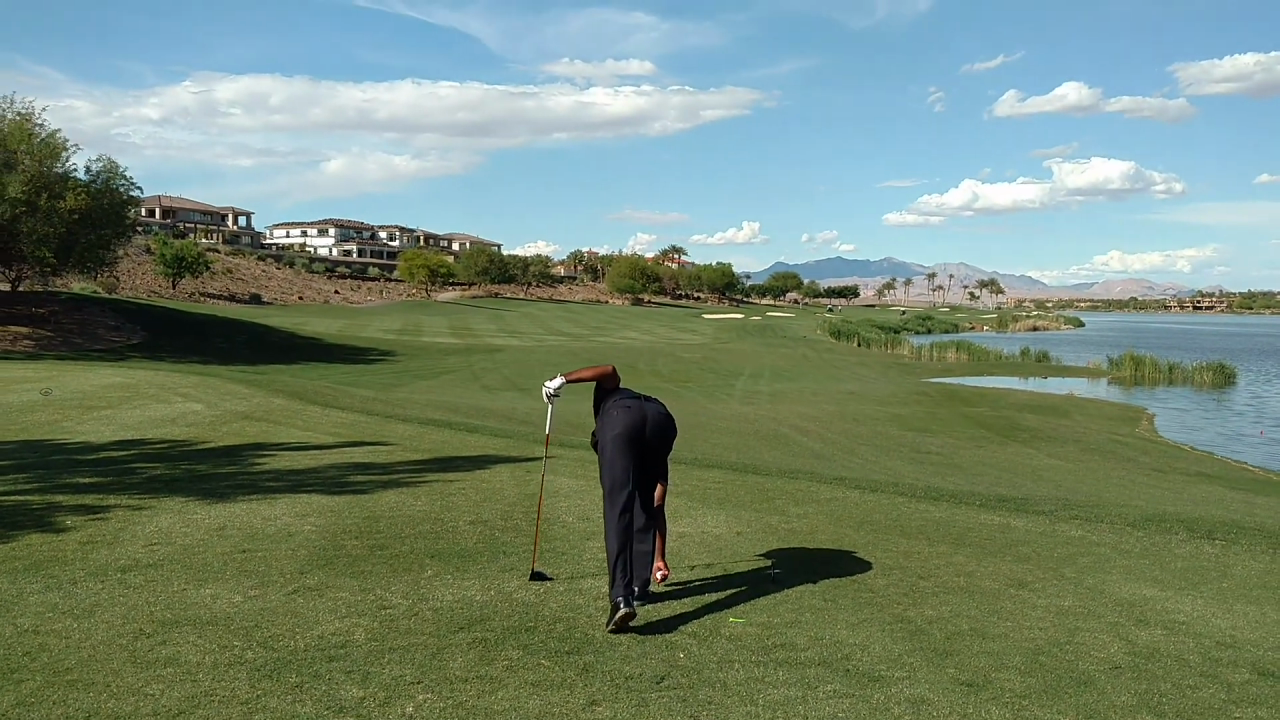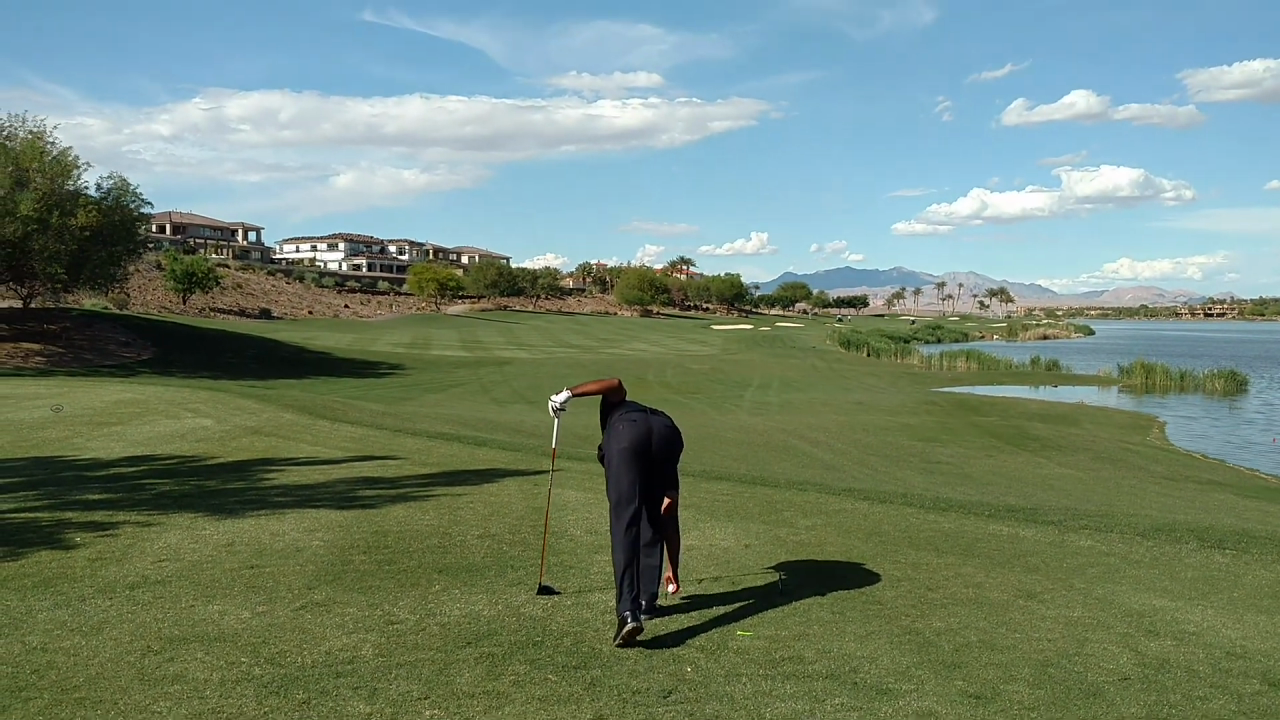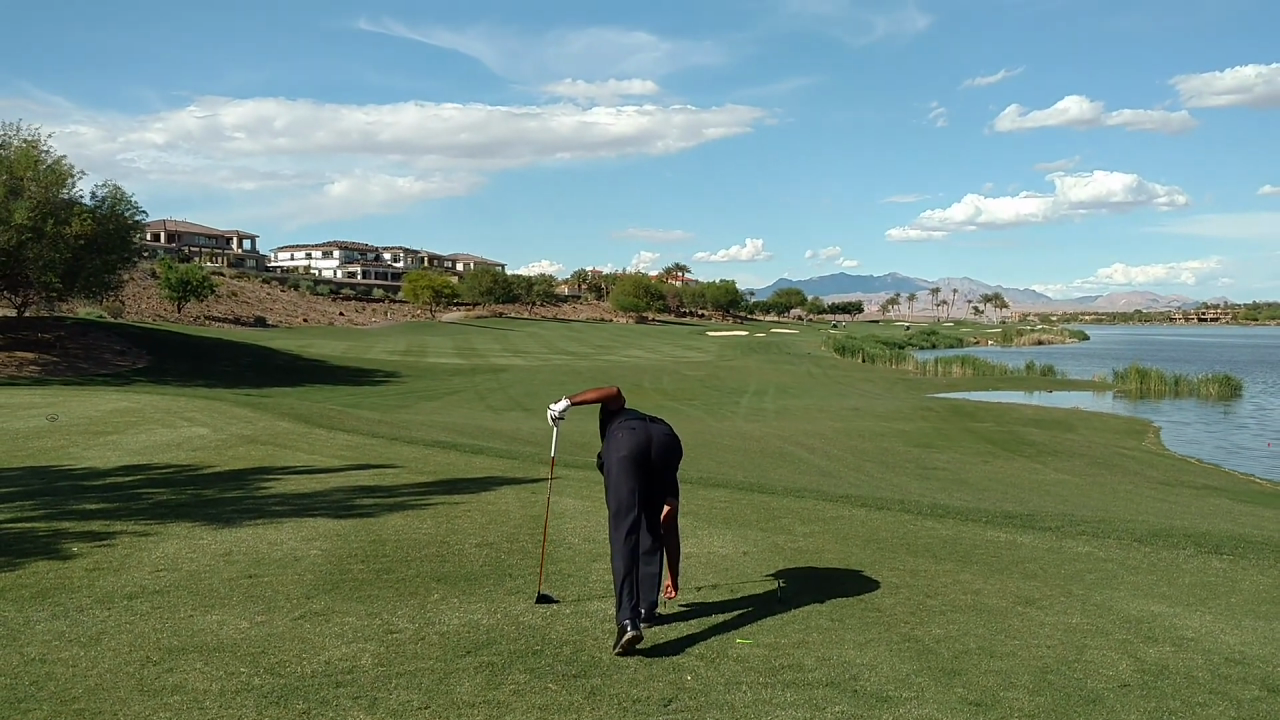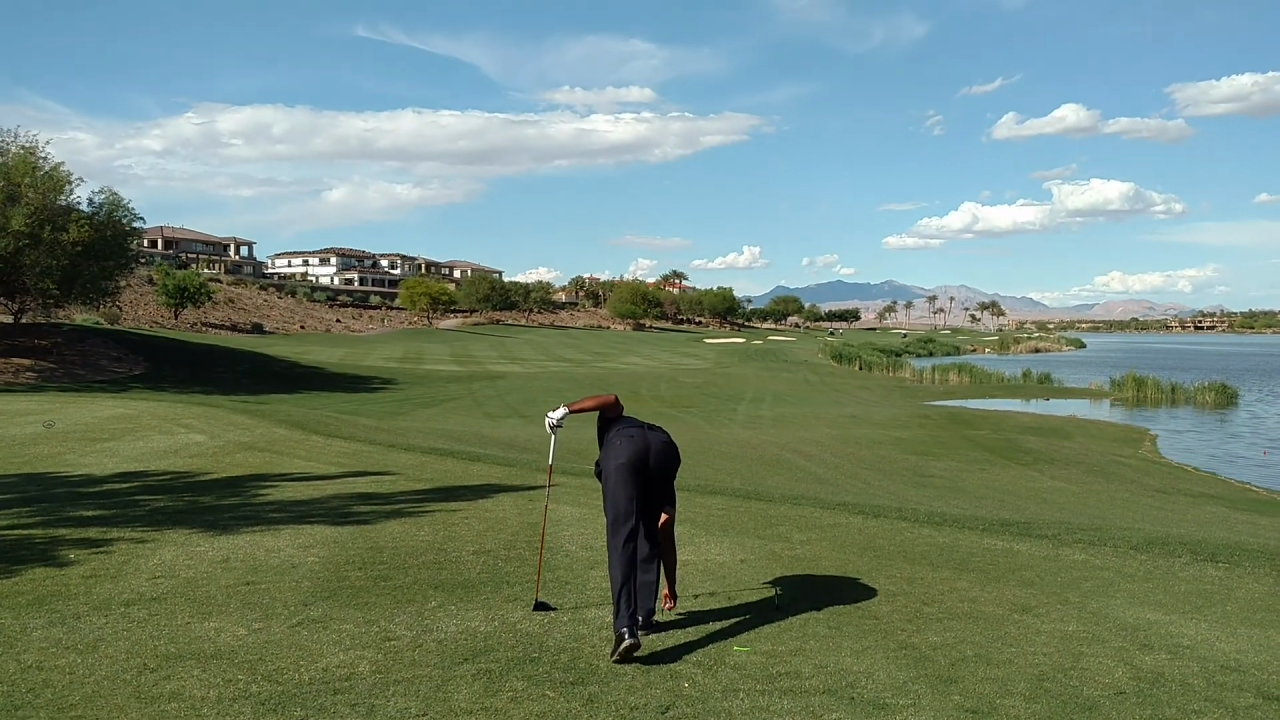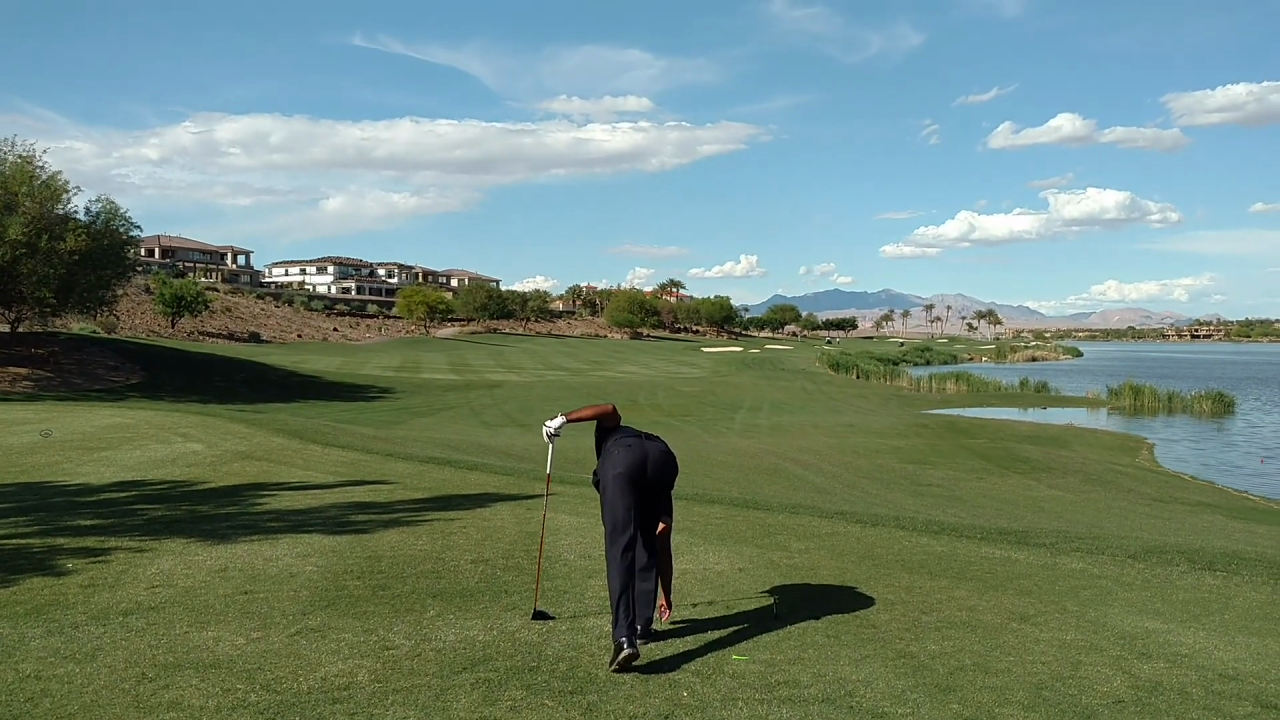
dt=0.5s
person 1, frame 1
left shoulder: (610, 399)
left elbow: (610, 372)
right elbow: (658, 507)
left wrist: (563, 379)
right wrist: (659, 559)
left hip: (621, 417)
right hip: (662, 422)
left knee: (618, 510)
right knee: (644, 506)
left ankle: (622, 598)
right ankle: (639, 586)
person 1, frame 2
left shoulder: (617, 413)
right shoulder: (667, 472)
left elbow: (615, 385)
right elbow: (670, 518)
left wrist: (569, 393)
right wrist: (672, 570)
left hip: (626, 432)
right hip: (668, 436)
left knee: (624, 524)
right knee: (652, 519)
left ankle: (628, 612)
right ankle: (647, 600)
person 1, frame 3
left shoulder: (615, 420)
left elbow: (614, 393)
right elbow: (669, 526)
left wrist: (568, 402)
right wrist: (673, 578)
left hip: (626, 439)
right hip: (667, 443)
left knee: (624, 533)
right knee: (652, 527)
left ankle: (628, 621)
right ankle: (646, 609)
person 1, frame 4
left shoulder: (614, 428)
left elbow: (612, 401)
right elbow: (666, 535)
left wrist: (566, 410)
right wrist: (671, 587)
left hip: (623, 448)
right hip: (665, 451)
left knee: (622, 541)
right knee: (650, 535)
left ankle: (625, 629)
right ankle: (644, 616)
person 1, frame 5
left shoulder: (612, 438)
left elbow: (610, 410)
right elbow: (663, 544)
left wrist: (563, 419)
right wrist: (665, 596)
left hip: (622, 457)
right hip: (663, 460)
left knee: (620, 550)
right knee: (649, 544)
left ankle: (625, 638)
right ankle: (642, 625)
